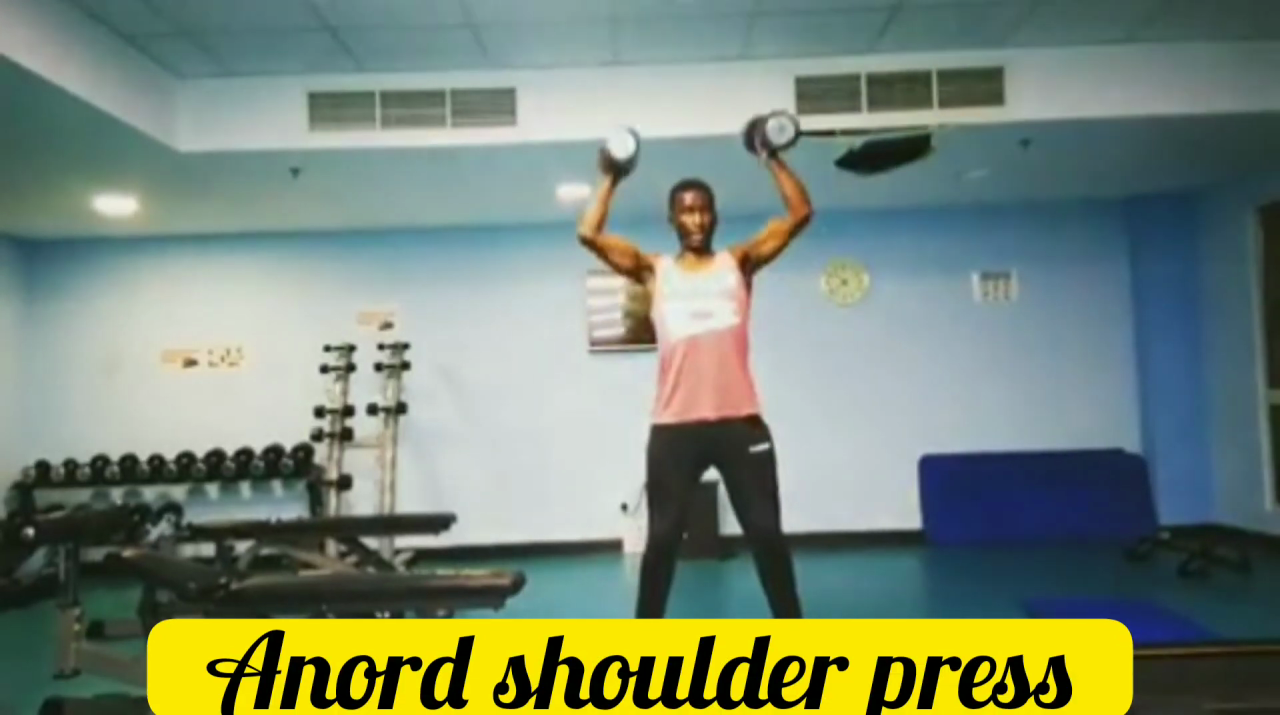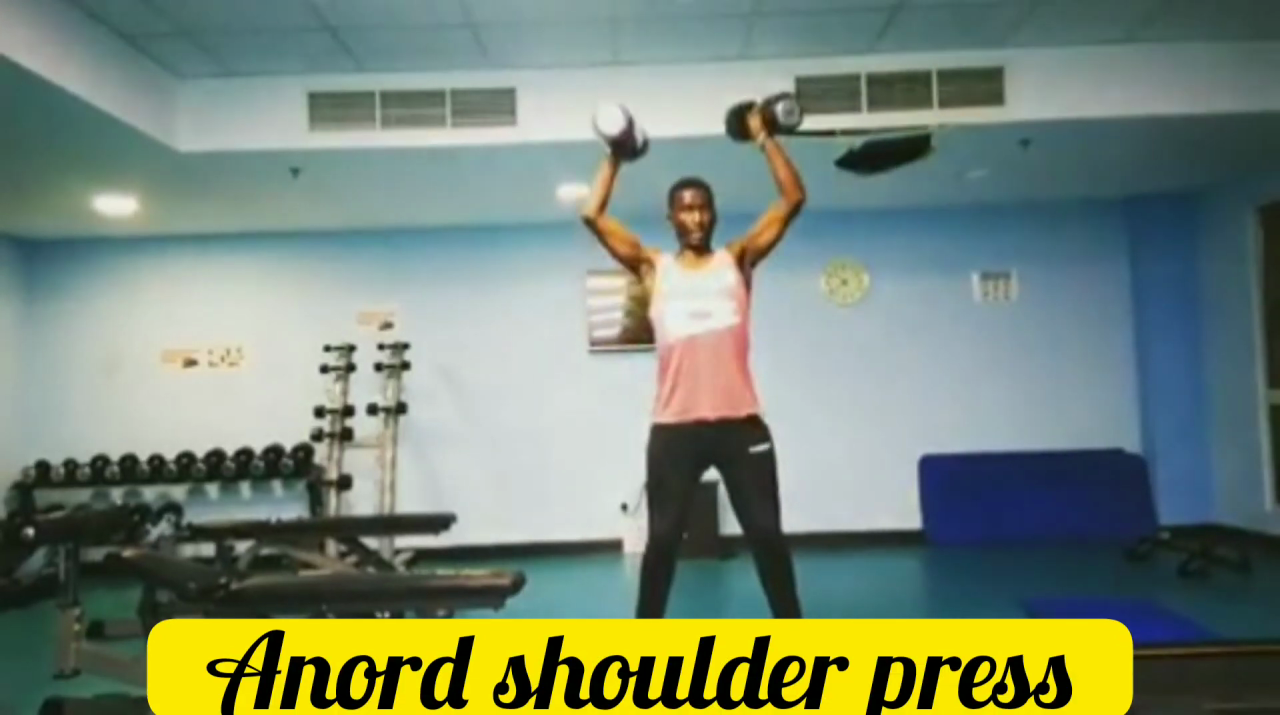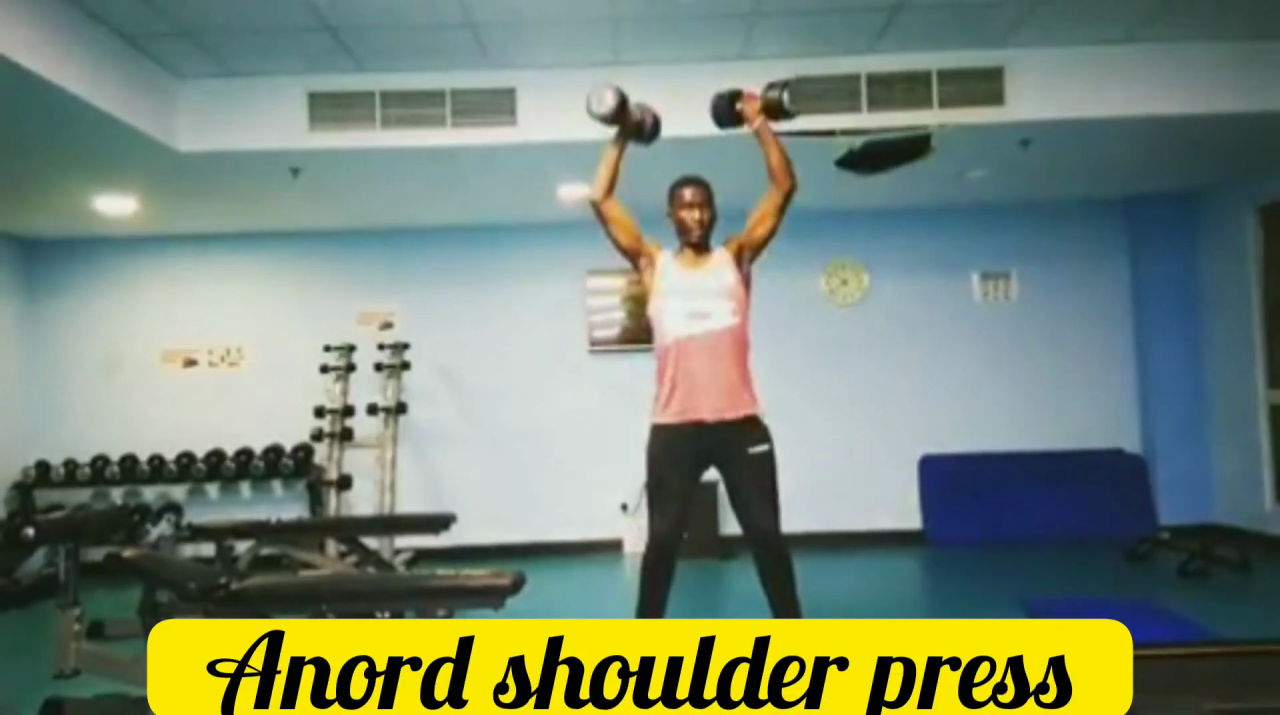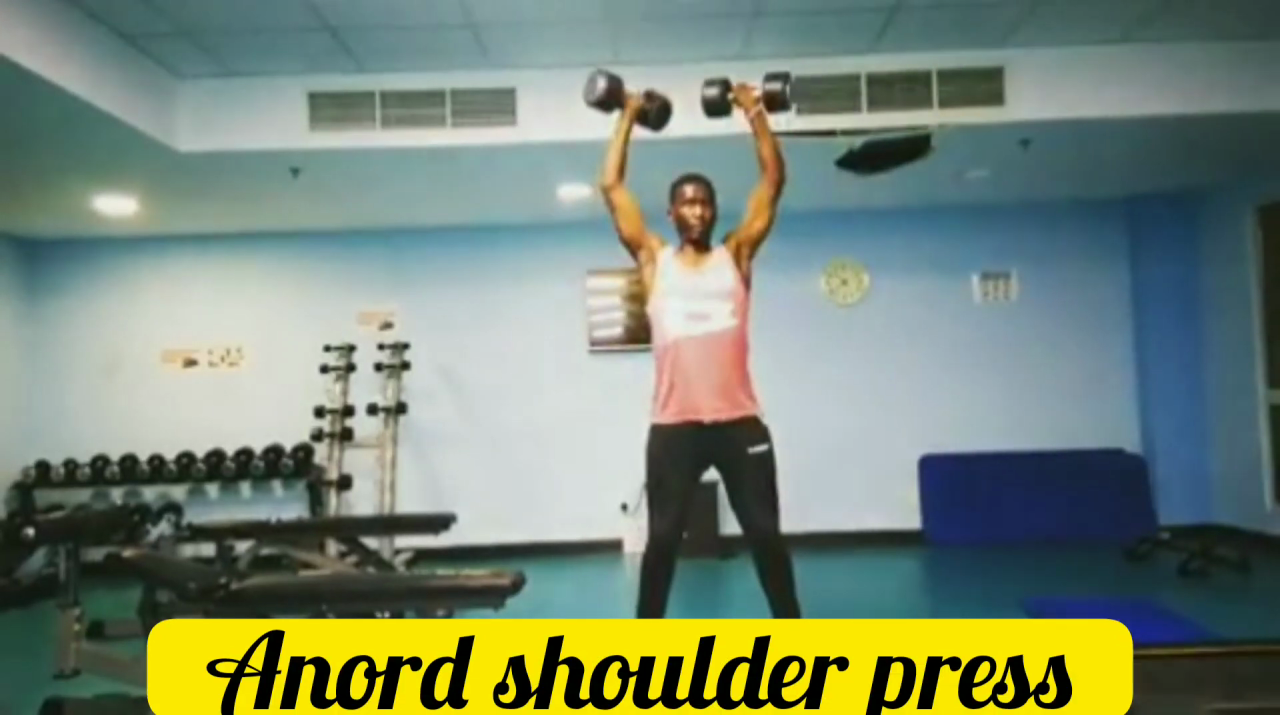
dt=0.1s
person 1, frame 1
left shoulder: (739, 263)
right shoulder: (655, 270)
left elbow: (800, 213)
right elbow: (590, 233)
left wrist: (772, 158)
right wrist: (612, 177)
left hip: (740, 421)
right hip: (674, 425)
left knee: (766, 534)
right knee: (662, 539)
person 1, frame 2
left shoulder: (737, 260)
right shoulder: (653, 266)
left elbow: (793, 198)
right elbow: (592, 215)
left wrist: (765, 138)
right wrist: (614, 157)
left hip: (739, 421)
right hip: (675, 426)
left knee: (766, 534)
right knee: (662, 539)
person 1, frame 3
left shoulder: (737, 257)
right shoulder: (653, 263)
left elbow: (783, 187)
right elbow: (602, 200)
left wrist: (760, 123)
right wrist: (621, 137)
left hip: (739, 422)
right hip: (675, 425)
left knee: (766, 535)
right knee: (663, 539)
person 1, frame 4
left shoulder: (736, 255)
right shoulder: (654, 260)
left elbow: (772, 177)
right elbow: (611, 186)
left wrist: (753, 111)
right wrist: (627, 119)
left hip: (738, 422)
right hip: (674, 426)
left knee: (765, 536)
right knee: (662, 539)
